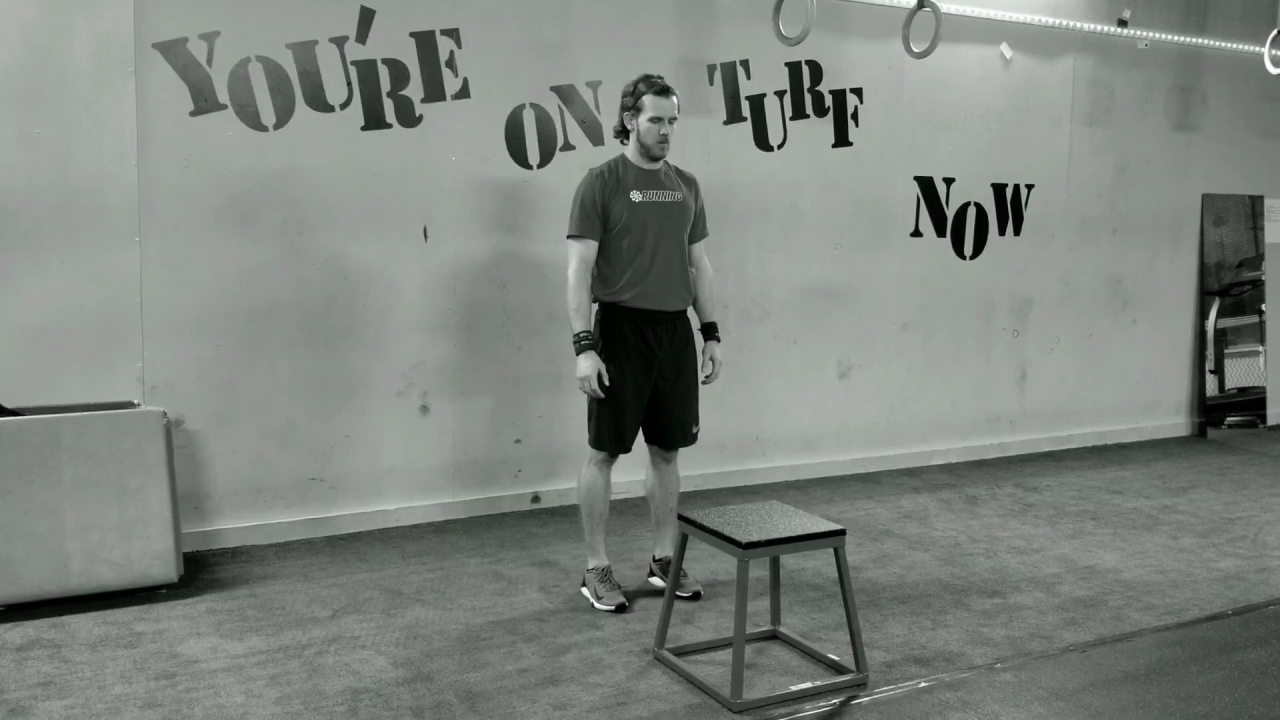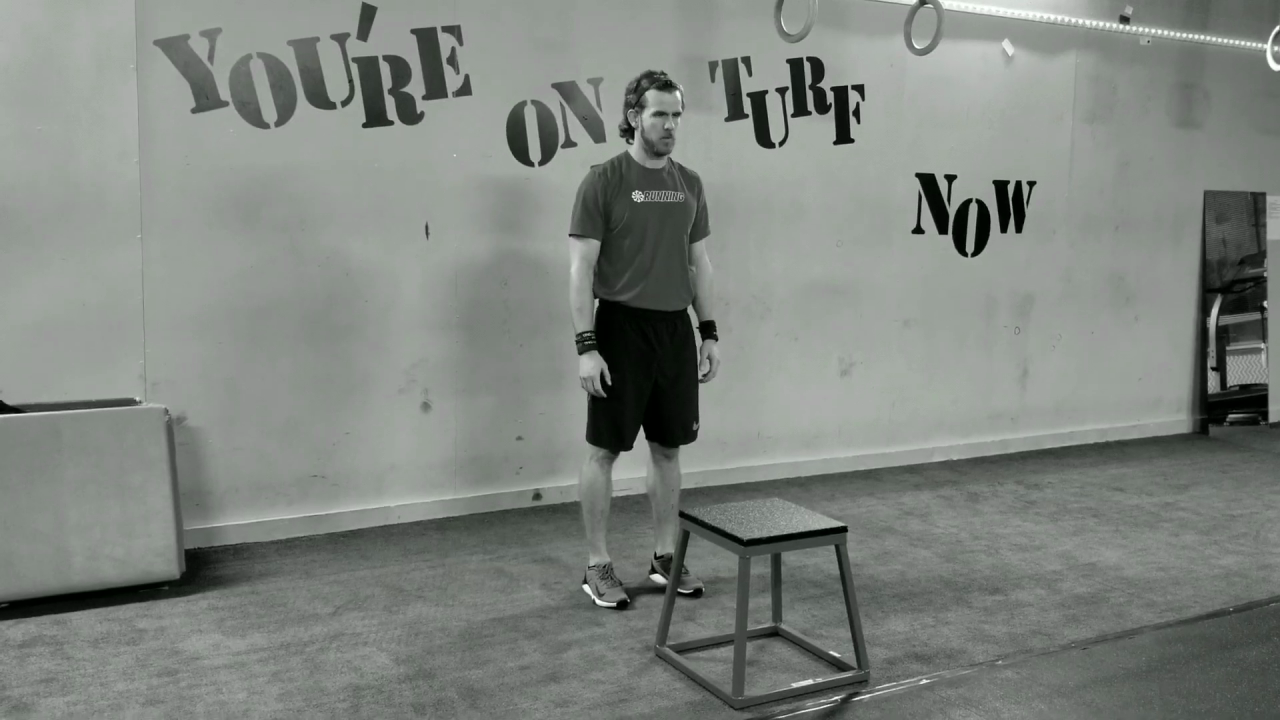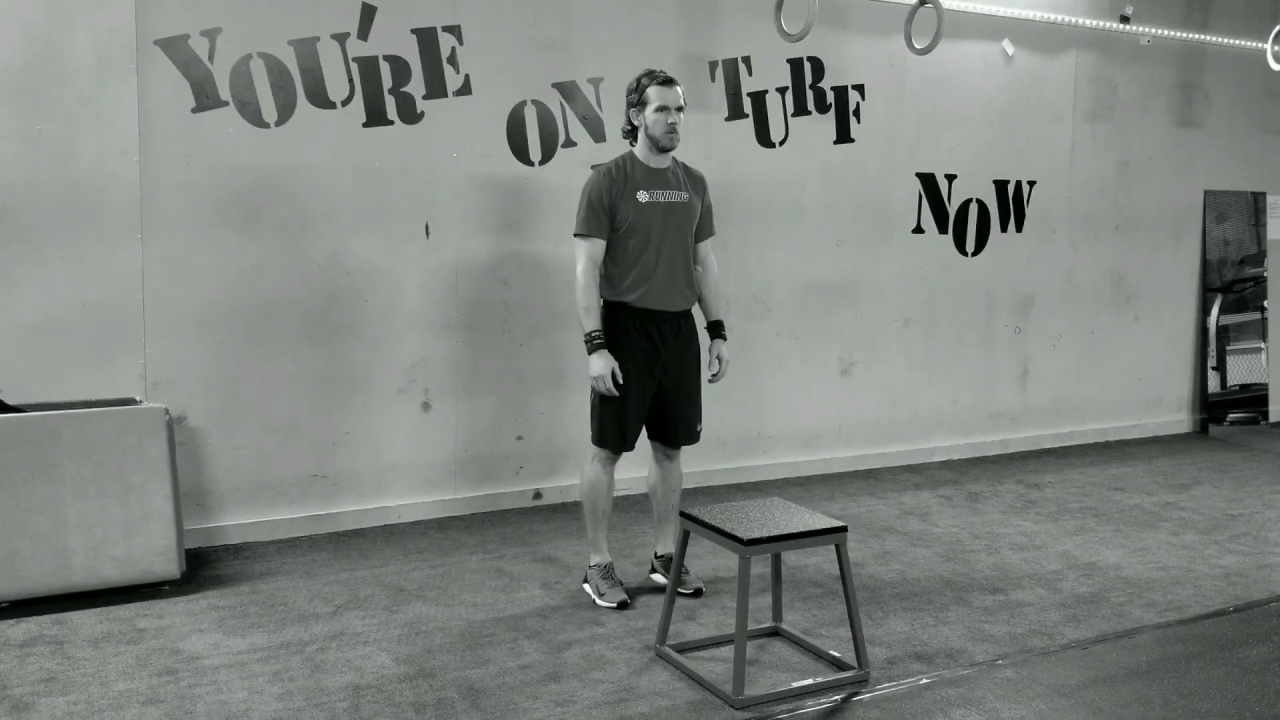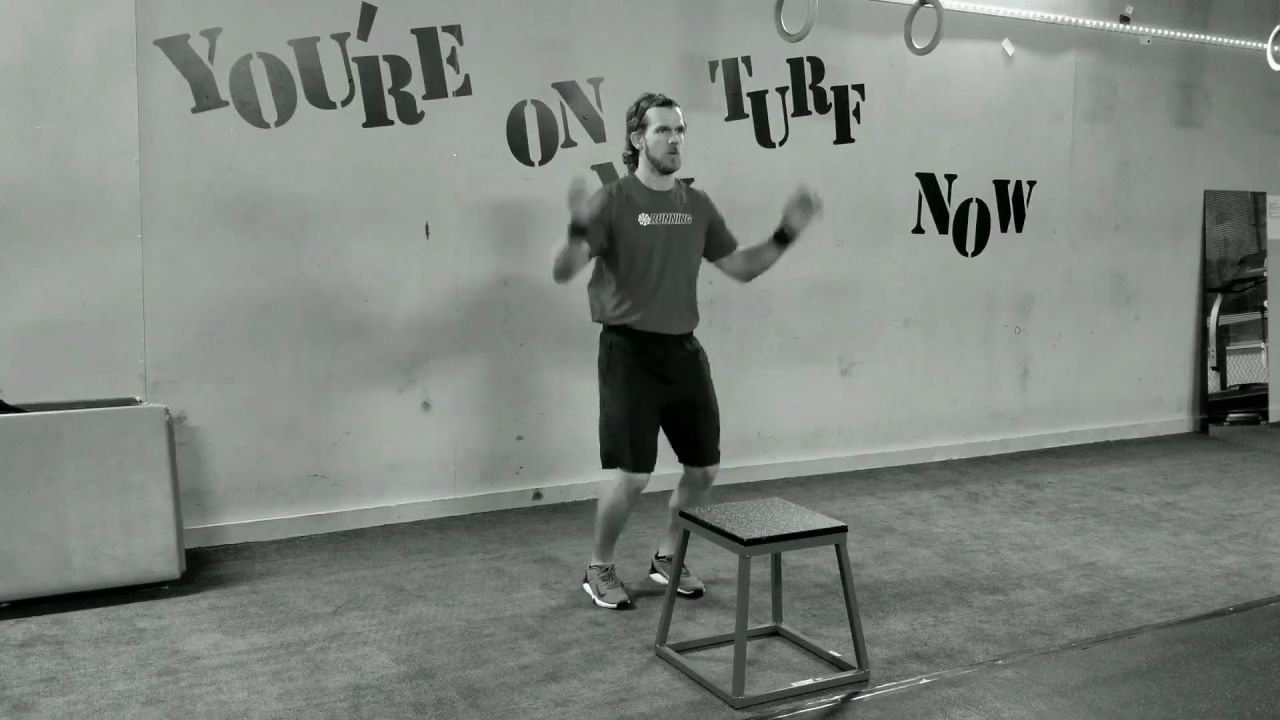
dt=0.5s
person 1, frame 1
left shoulder: (686, 185)
right shoulder: (600, 183)
left elbow: (699, 263)
right elbow: (579, 270)
left wrist: (711, 333)
right wrist: (584, 346)
left hip: (675, 332)
right hip: (621, 331)
left knee: (667, 450)
right knee: (604, 451)
left ankle: (664, 559)
right ankle: (597, 568)
person 1, frame 2
left shoulder: (689, 183)
right shoulder: (603, 182)
left elbow: (699, 262)
right elbow: (581, 269)
left wrist: (709, 332)
right wrist: (586, 346)
left hip: (675, 330)
right hip: (622, 329)
left knee: (668, 448)
right knee: (605, 449)
left ankle: (665, 556)
right ankle: (598, 565)
person 1, frame 3
left shoulder: (694, 183)
right shoulder: (607, 182)
left elbow: (704, 262)
right elbow: (587, 269)
left wrist: (717, 331)
right wrist: (596, 346)
left hip: (679, 331)
right hip: (625, 330)
left knee: (670, 448)
right knee: (607, 450)
left ankle: (666, 556)
right ankle: (599, 565)
person 1, frame 4
left shoulder: (697, 205)
right shoulder: (611, 202)
left elbow: (738, 266)
right elbow: (563, 271)
left wrist: (785, 234)
right wrist: (578, 226)
left hip: (684, 352)
right hip: (630, 353)
left knee: (704, 471)
right knee: (634, 477)
left ankle: (667, 558)
right ankle: (599, 568)
